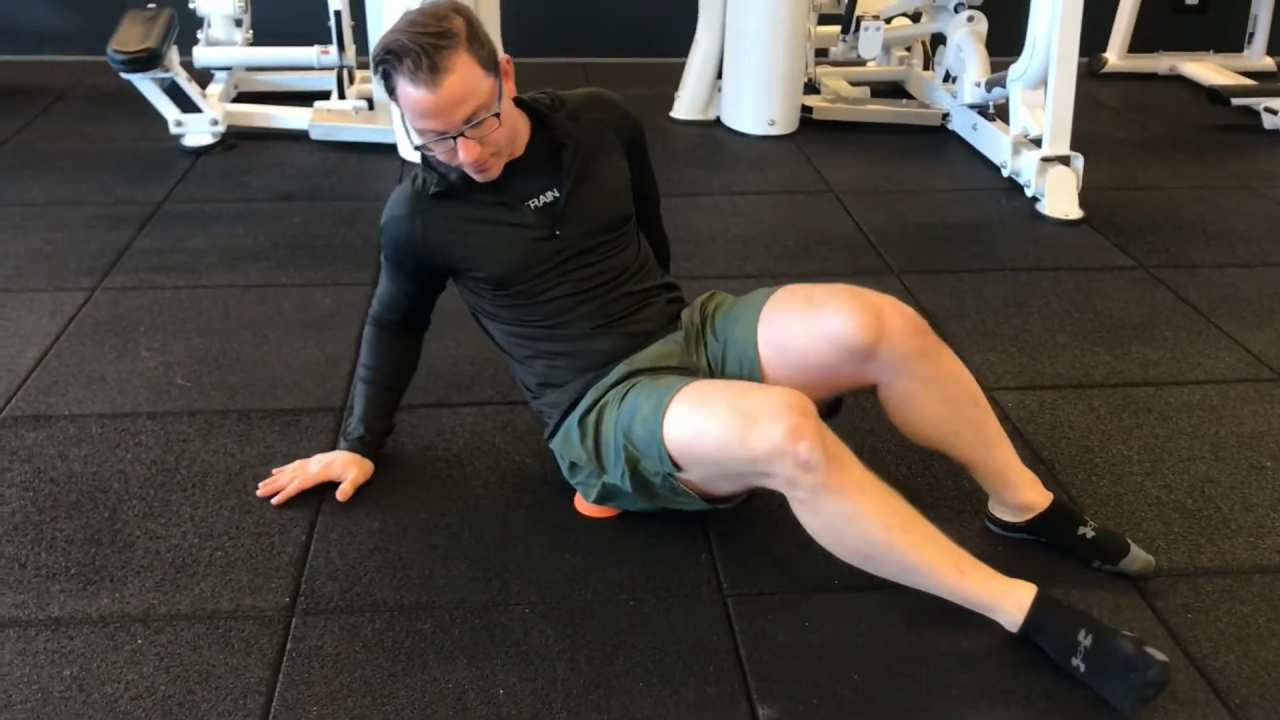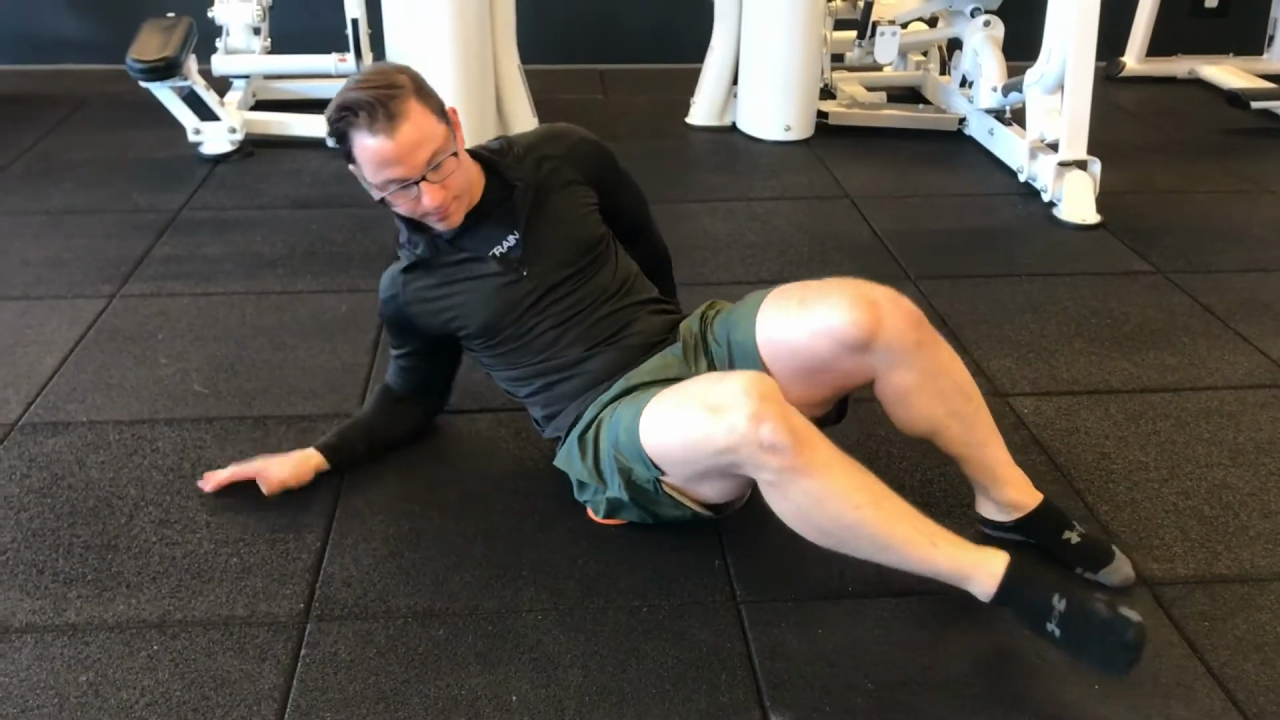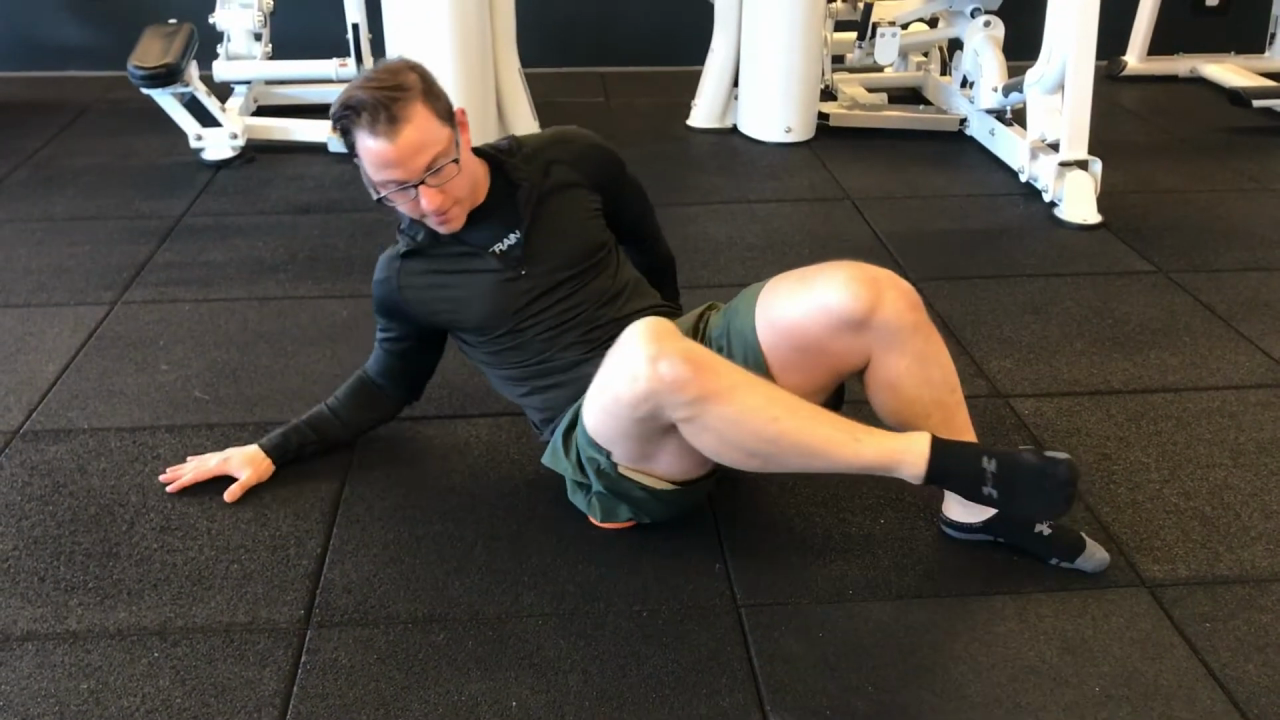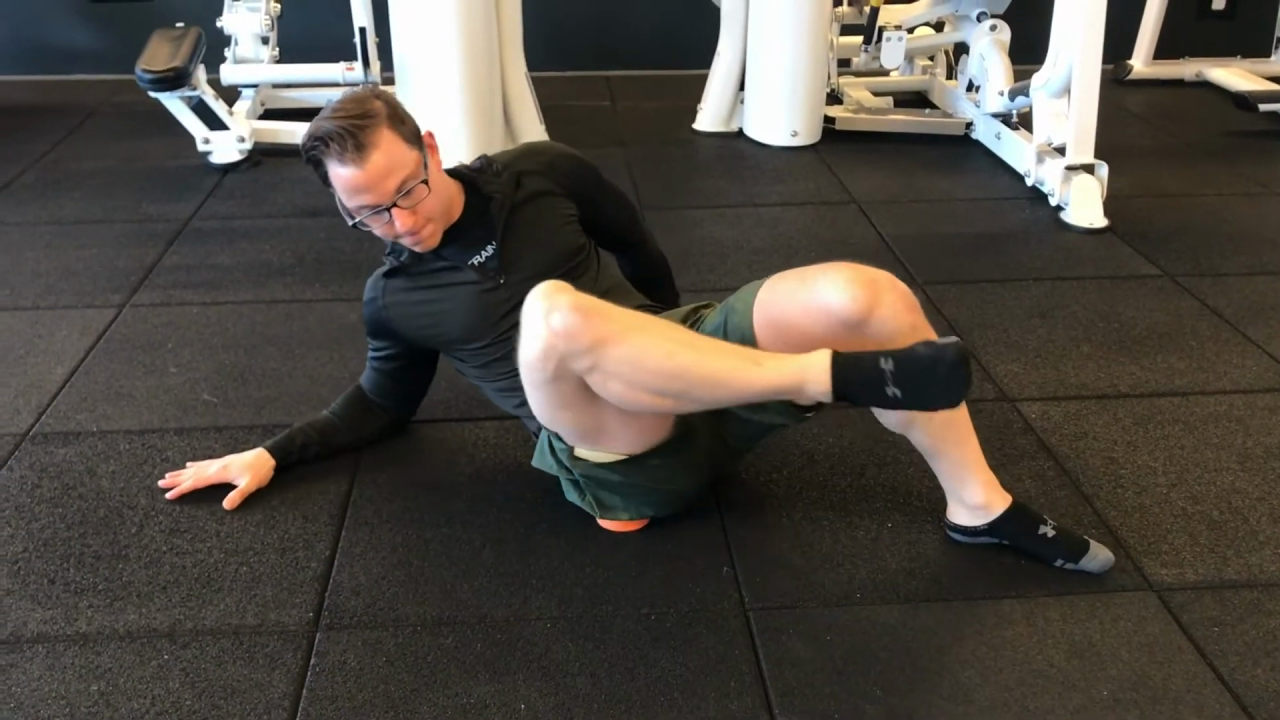
dt=0.7s
person 1, frame 1
left shoulder: (597, 122)
right shoulder: (418, 218)
right elbow: (396, 324)
right wrist: (359, 444)
left hip: (693, 331)
right hip: (605, 413)
left knee: (876, 327)
right knee: (784, 430)
left ankle: (1025, 507)
right ankle: (1028, 613)
person 1, frame 2
left shoulder: (561, 157)
right shoulder: (411, 287)
right elbow: (412, 400)
right wrist: (315, 455)
left hip: (699, 340)
right hip: (613, 429)
left knee: (873, 317)
right knee: (754, 415)
left ankle: (1012, 505)
right ankle: (1005, 581)
person 1, frame 3
left shoulder: (567, 159)
right shoulder: (406, 279)
right elbow: (386, 387)
right wrist: (271, 449)
left hip: (700, 349)
right hip: (613, 448)
left knee: (870, 298)
right knee: (652, 354)
left ankle: (979, 508)
right ankle: (941, 462)
person 1, frame 4
left shoulder: (539, 173)
right shoulder: (393, 299)
right elbow: (379, 406)
right wrist: (270, 453)
left hip: (696, 365)
right hip: (615, 454)
left knee: (865, 297)
right knee: (551, 313)
left ankle: (980, 507)
right ankle: (834, 377)
